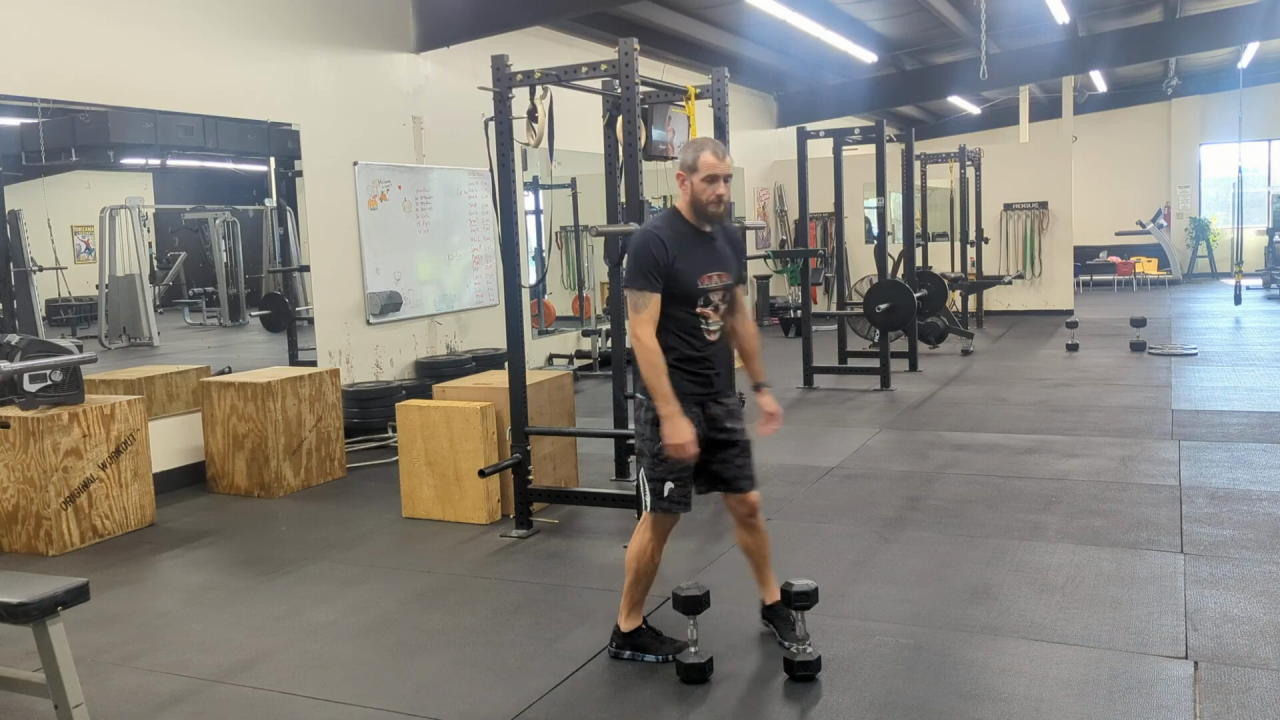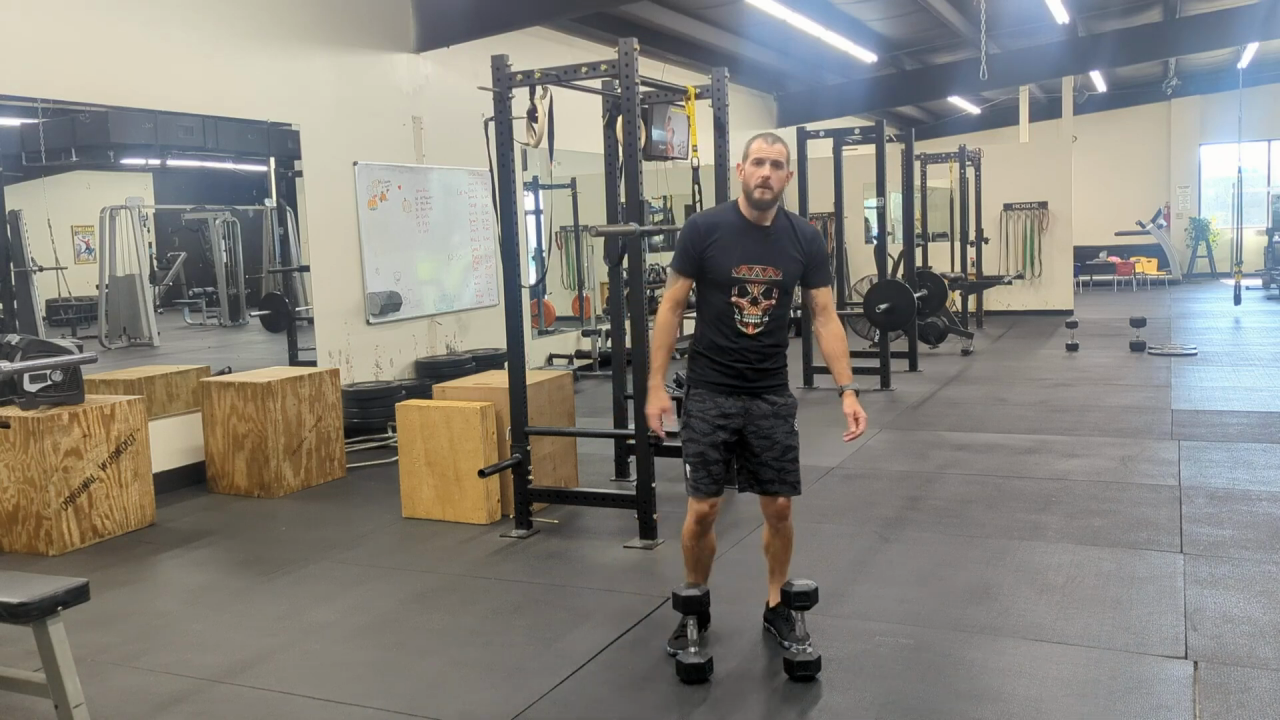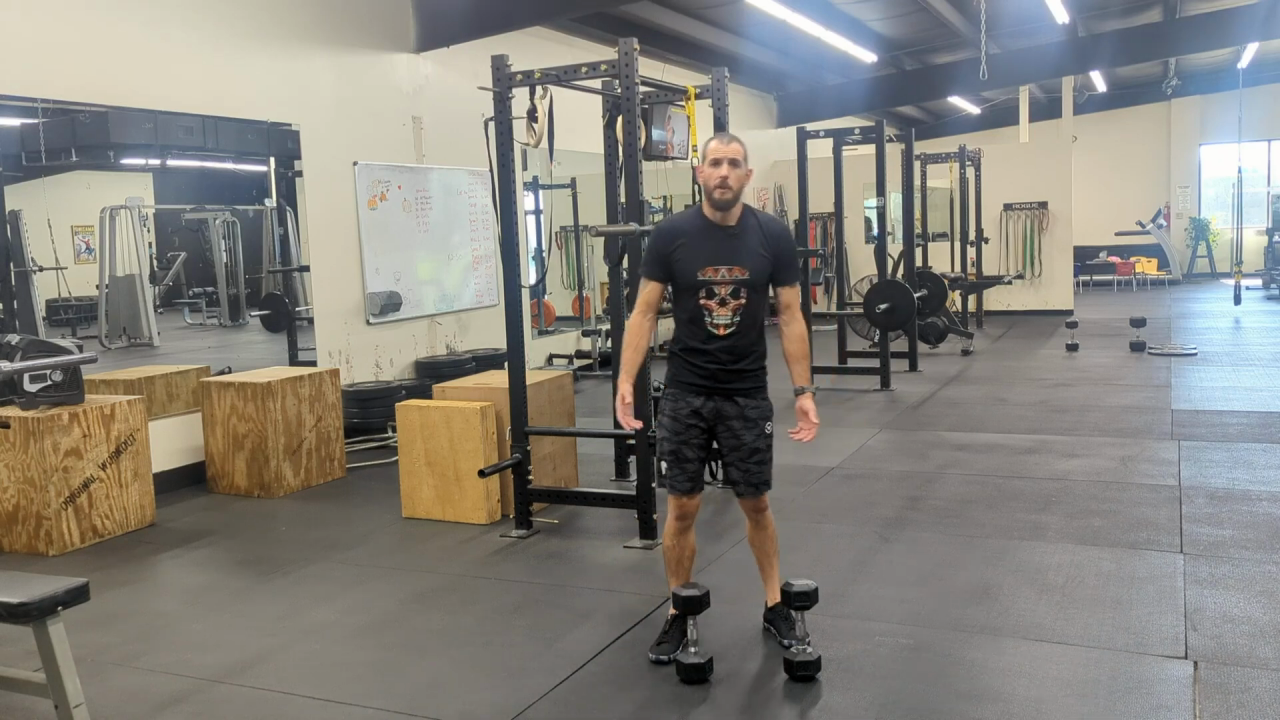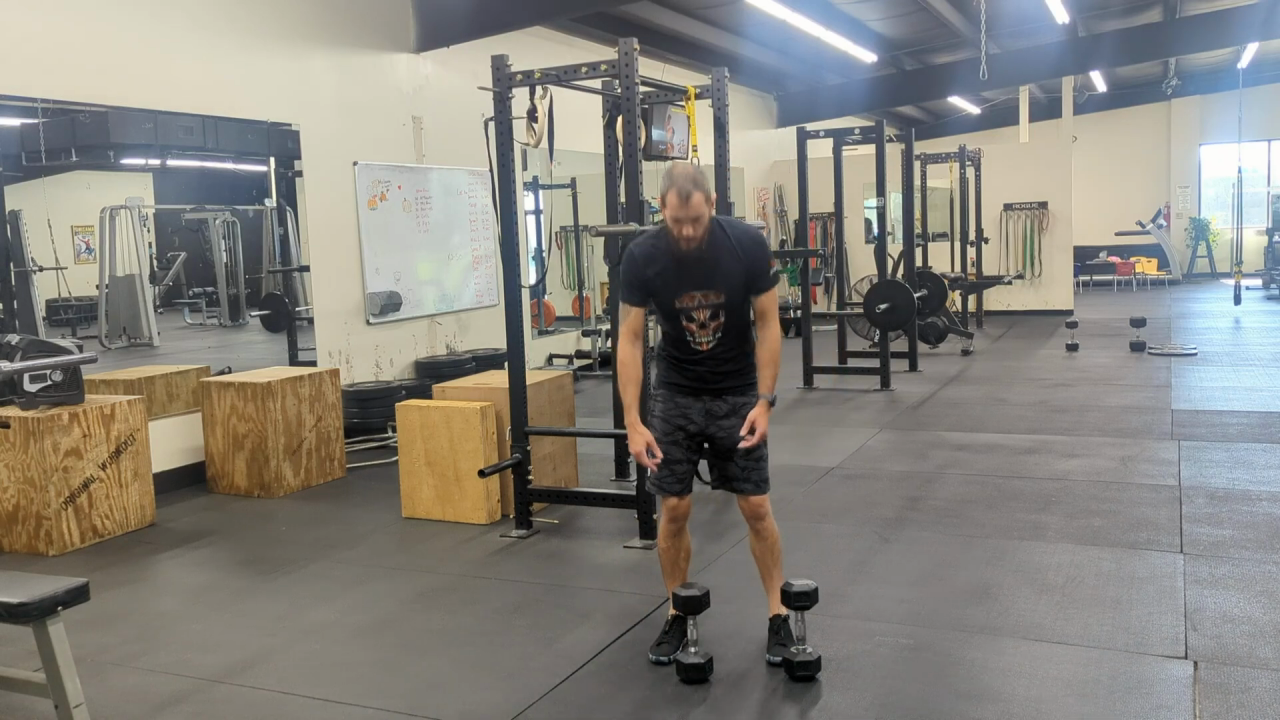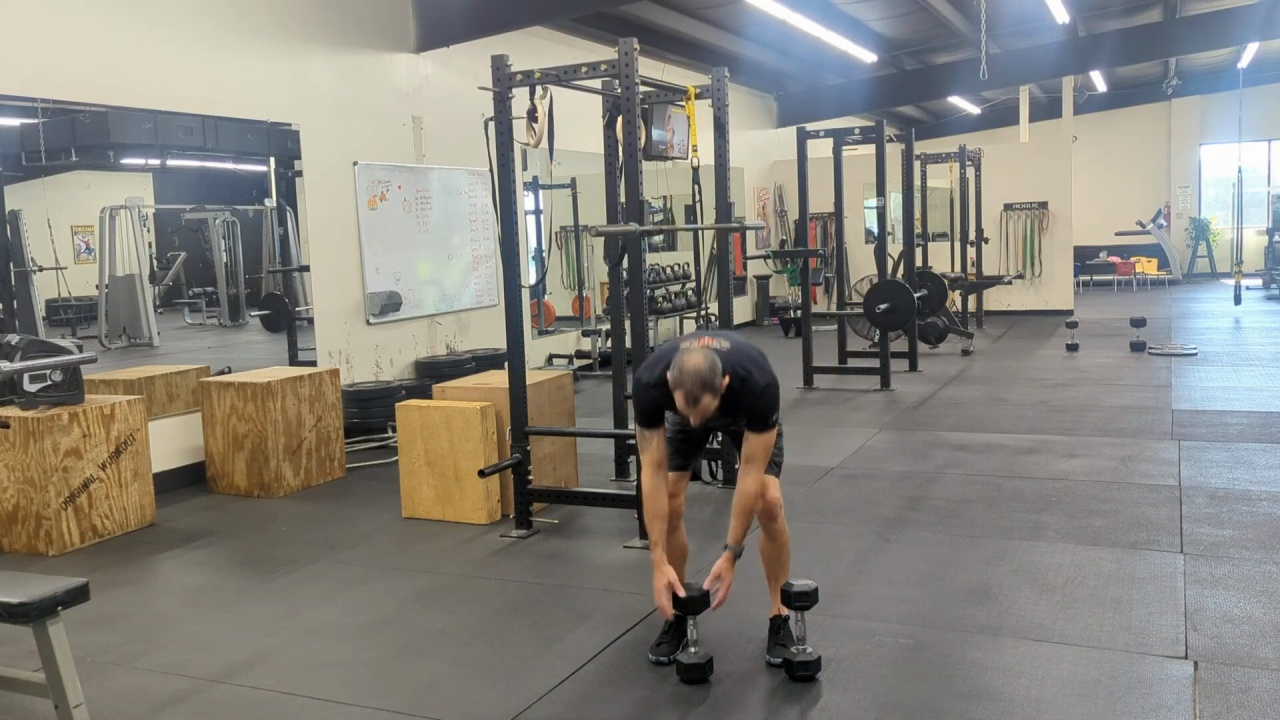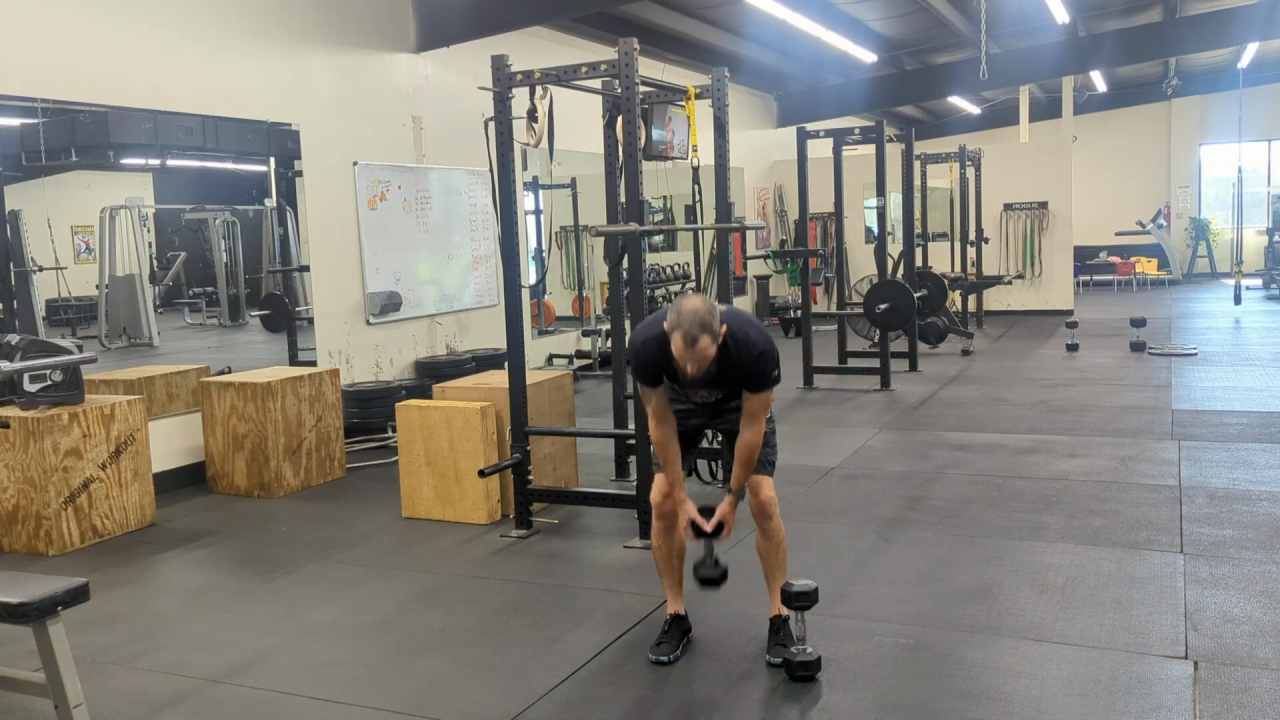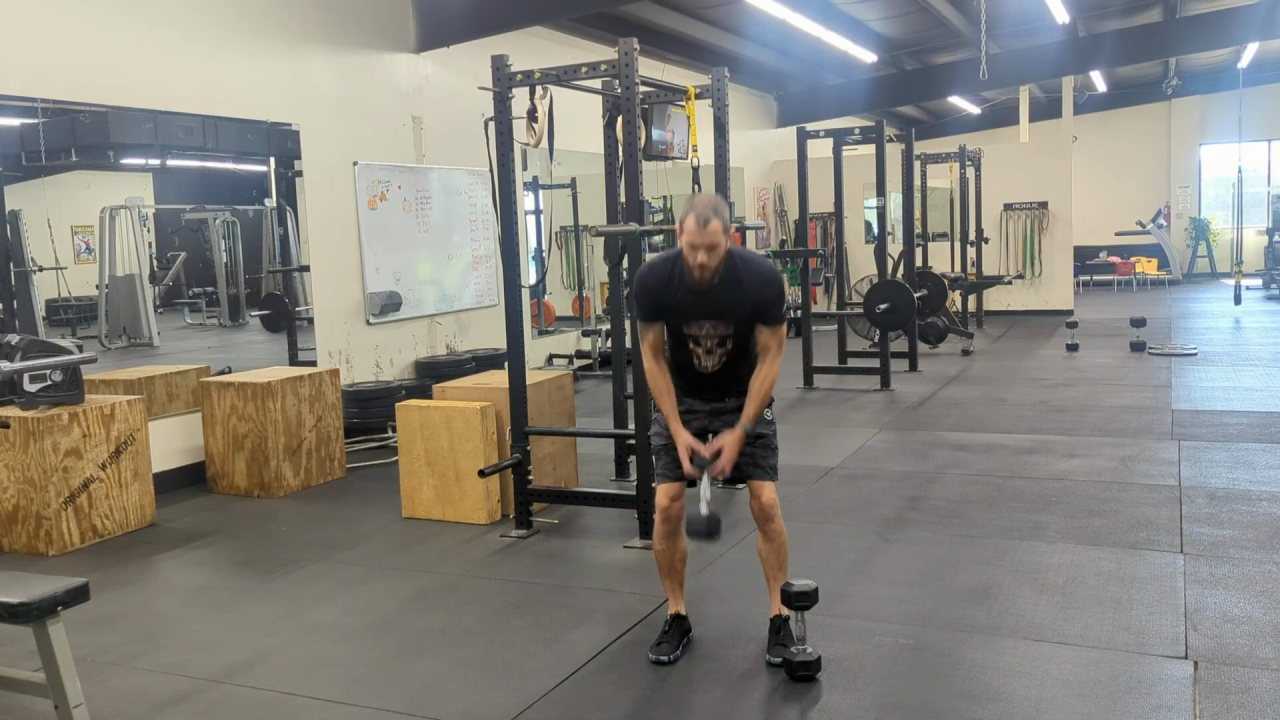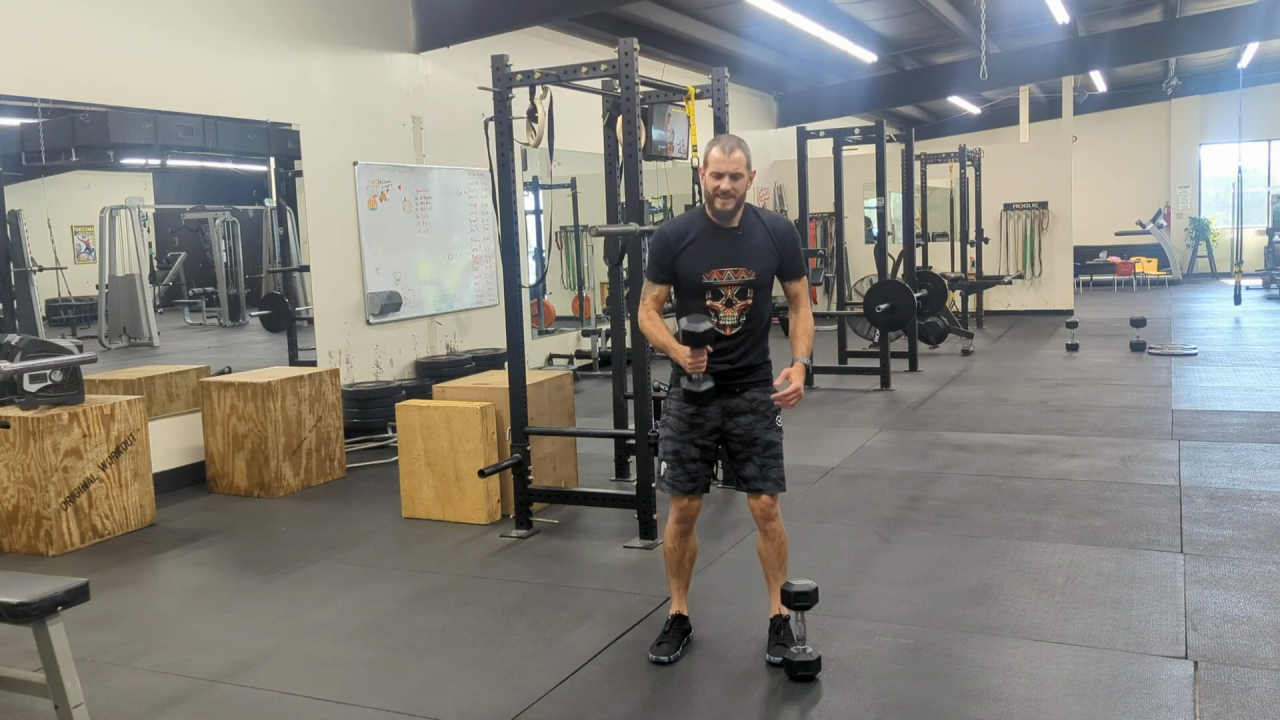
dt=0.5s
person 1, frame 1
left shoulder: (727, 237)
right shoulder: (653, 240)
left elbow: (739, 318)
right elbow: (643, 335)
left wrist: (761, 388)
right wrist: (670, 416)
left hip: (716, 399)
right hip: (672, 404)
left knee: (747, 505)
right knee: (661, 518)
left ankle: (770, 603)
right ankle: (628, 630)
person 1, frame 2
left shoulder: (805, 238)
right shoulder: (704, 229)
left elbow: (825, 318)
right elbow: (670, 309)
left wrist: (848, 391)
right wrist: (657, 386)
left hip: (771, 395)
right hip: (709, 393)
left knee: (778, 508)
right knee: (702, 509)
left ankle: (775, 605)
person 1, frame 3
left shoulder: (773, 235)
right shoulder: (670, 234)
left elbow: (790, 316)
right elbow: (645, 312)
left wrist: (803, 391)
right wrist: (625, 382)
left hip: (747, 395)
right hip: (686, 393)
left knee: (756, 505)
right knee: (682, 508)
left ankle: (775, 605)
right ankle: (678, 614)
person 1, frame 4
left shoulder: (748, 244)
right shoulder: (641, 256)
left elbow: (767, 325)
right elbow: (630, 339)
left wrist: (765, 402)
right wrist: (633, 421)
left hip: (739, 394)
right hip: (675, 397)
left knee: (756, 507)
right knee: (674, 509)
left ankle: (777, 614)
right ankle: (678, 616)
person 1, frame 5
left shoulder: (758, 383)
right shoulder: (650, 381)
left elbow: (751, 475)
right elbow: (652, 472)
left wrist: (731, 555)
right wrist: (659, 561)
left hip: (746, 413)
right hip: (684, 405)
left knee: (769, 502)
right knee: (670, 499)
left ankle: (779, 616)
right ankle: (677, 616)
person 1, frame 6
left shoulder: (755, 345)
right shoulder: (644, 343)
left elbow: (752, 424)
right elbow: (661, 421)
left wrist: (733, 498)
right wrist: (680, 498)
left hip: (740, 401)
right hip: (679, 403)
left knee: (763, 501)
right knee: (661, 502)
left ankle: (779, 617)
right ankle: (676, 617)
person 1, frame 7
left shoulder: (761, 276)
right shoulder: (653, 277)
left elbow: (769, 357)
right elbow: (653, 357)
left wrist: (739, 433)
right wrist: (677, 432)
left hip: (742, 398)
right hip: (683, 399)
left knee: (766, 505)
right knee: (667, 506)
left ankle: (779, 617)
right ankle: (677, 617)
person 1, frame 8
left shoulder: (777, 232)
right shoulder: (673, 236)
left elbow: (800, 303)
right elbow: (648, 310)
left wrist: (799, 364)
right wrist: (678, 351)
left hip: (755, 392)
right hip: (691, 392)
left knee: (765, 508)
right knee: (683, 510)
left ankle: (780, 617)
right ankle: (678, 617)
